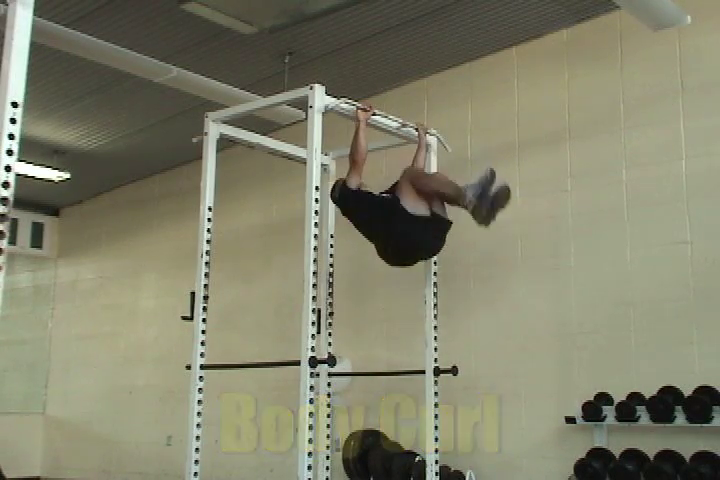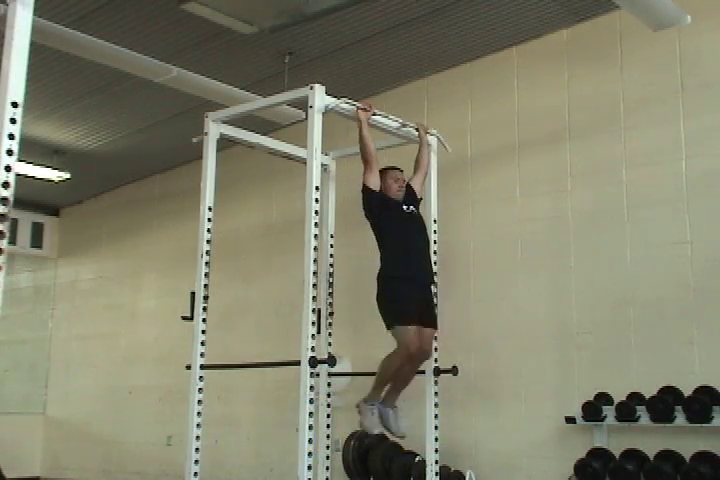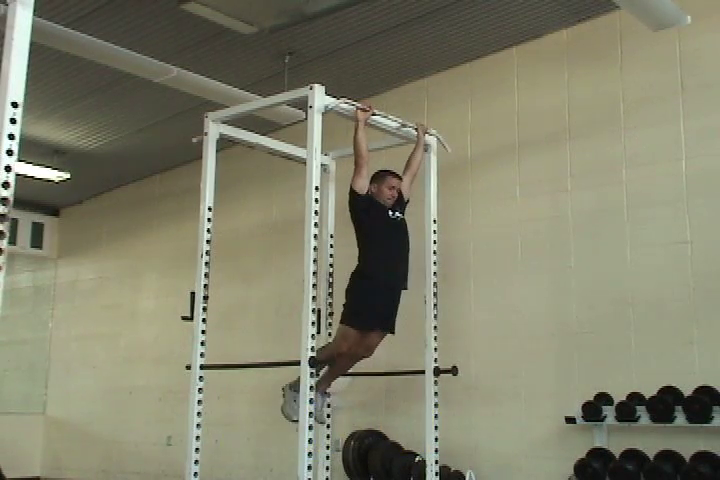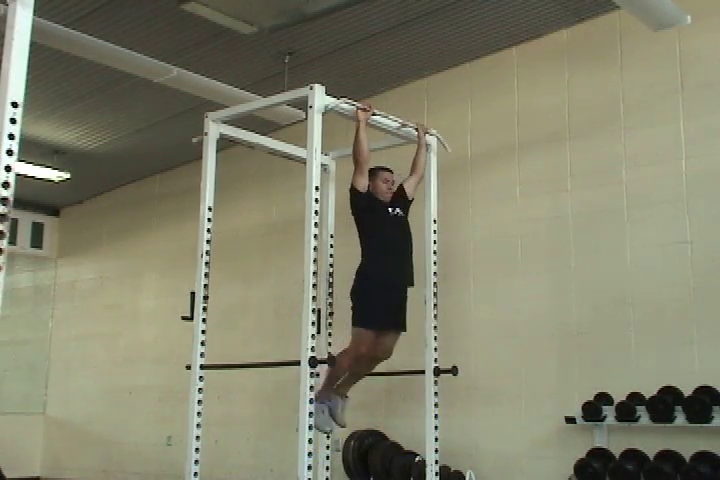
dt=0.5s
person 1, frame 1
left shoulder: (383, 198)
right shoulder: (350, 200)
left elbow: (419, 173)
right elbow: (357, 164)
left wrist: (422, 141)
right wrist: (361, 123)
right hip: (405, 243)
right knee: (412, 175)
left ankle: (474, 201)
right ankle: (469, 197)
person 1, frame 2
left shoulder: (410, 203)
right shoulder: (378, 202)
left elbow: (420, 171)
right elbow: (370, 165)
left wrist: (423, 140)
right wrist: (362, 124)
left hip: (421, 286)
right hip: (396, 284)
left knee: (422, 352)
right knee: (410, 348)
left ankle: (387, 404)
right ankle: (369, 403)
person 1, frame 3
left shoulder: (397, 209)
right shoulder: (363, 205)
left elbow: (411, 172)
right elbow: (361, 164)
left wrist: (420, 141)
right wrist: (360, 124)
left hip: (391, 291)
right hip: (367, 287)
left knee: (365, 349)
right knee: (343, 346)
left ankle: (320, 389)
right ankle: (296, 388)
person 1, frame 4
left shoulder: (398, 206)
right shoulder: (363, 202)
left elbow: (416, 174)
right elbow: (361, 164)
left wrist: (421, 140)
right wrist: (361, 123)
left hip: (398, 287)
right hip: (372, 284)
left knee: (382, 350)
right knee: (361, 349)
left ankle: (339, 393)
right ankle: (322, 397)
